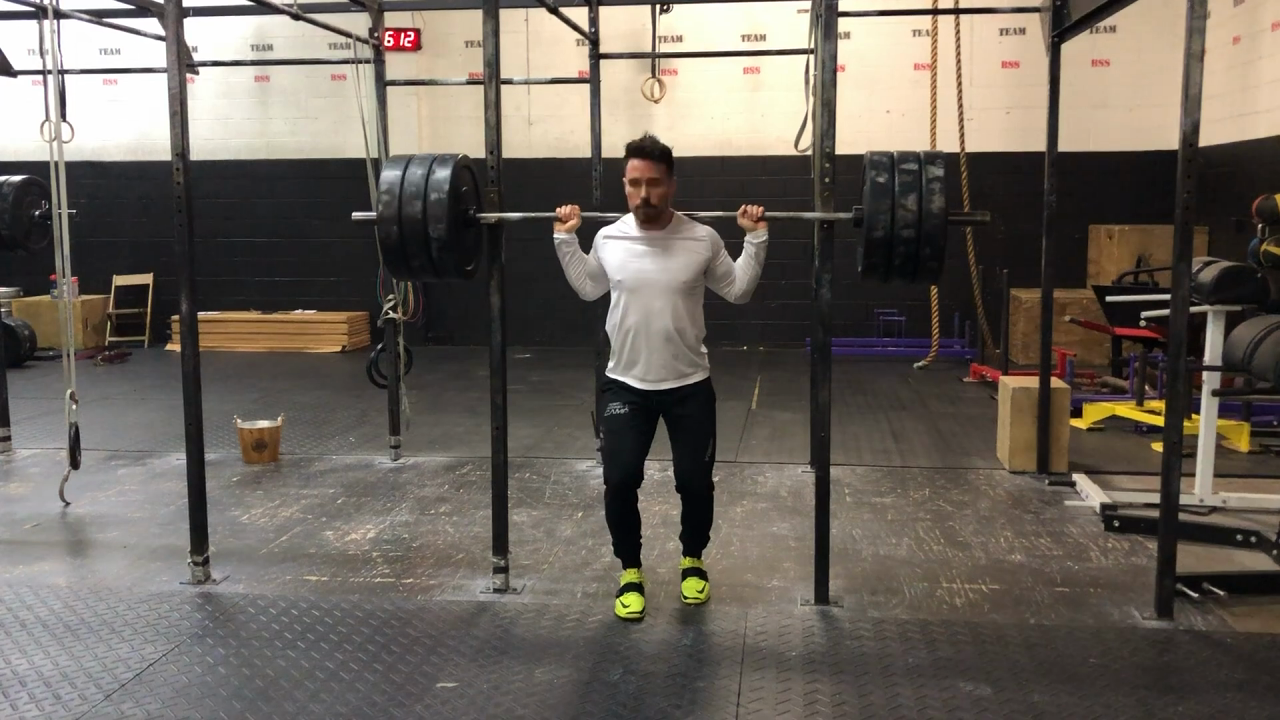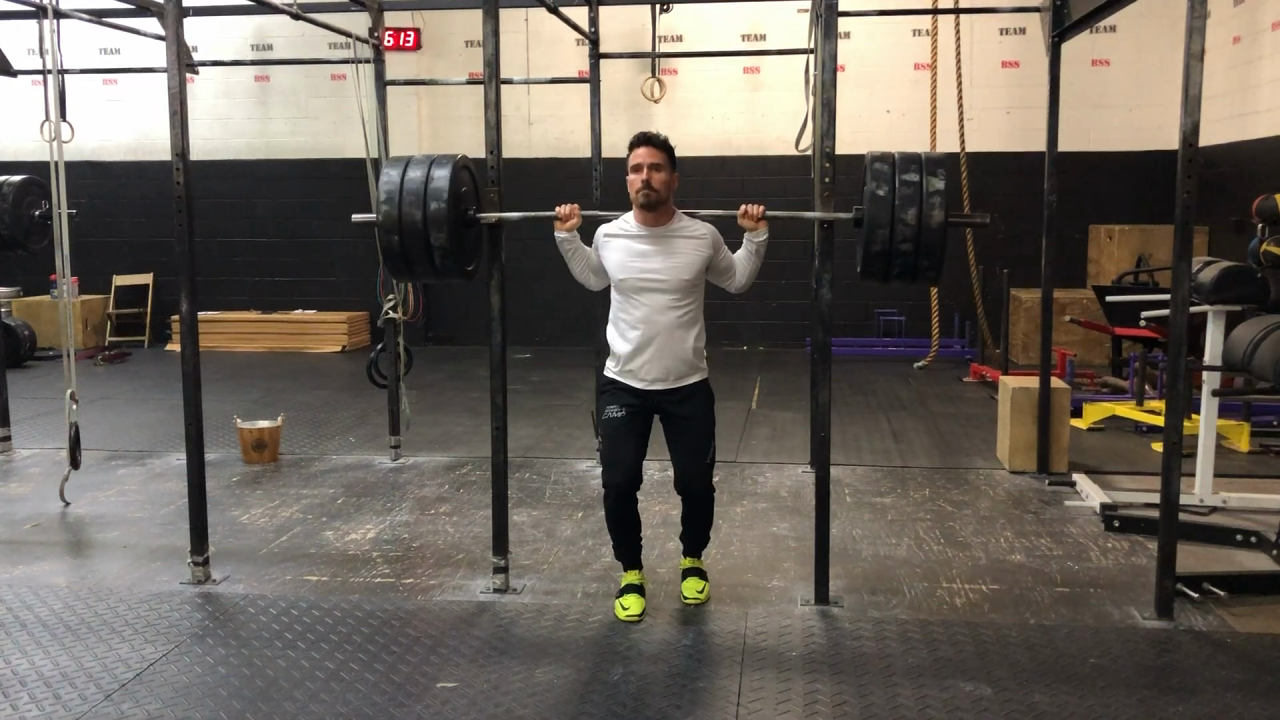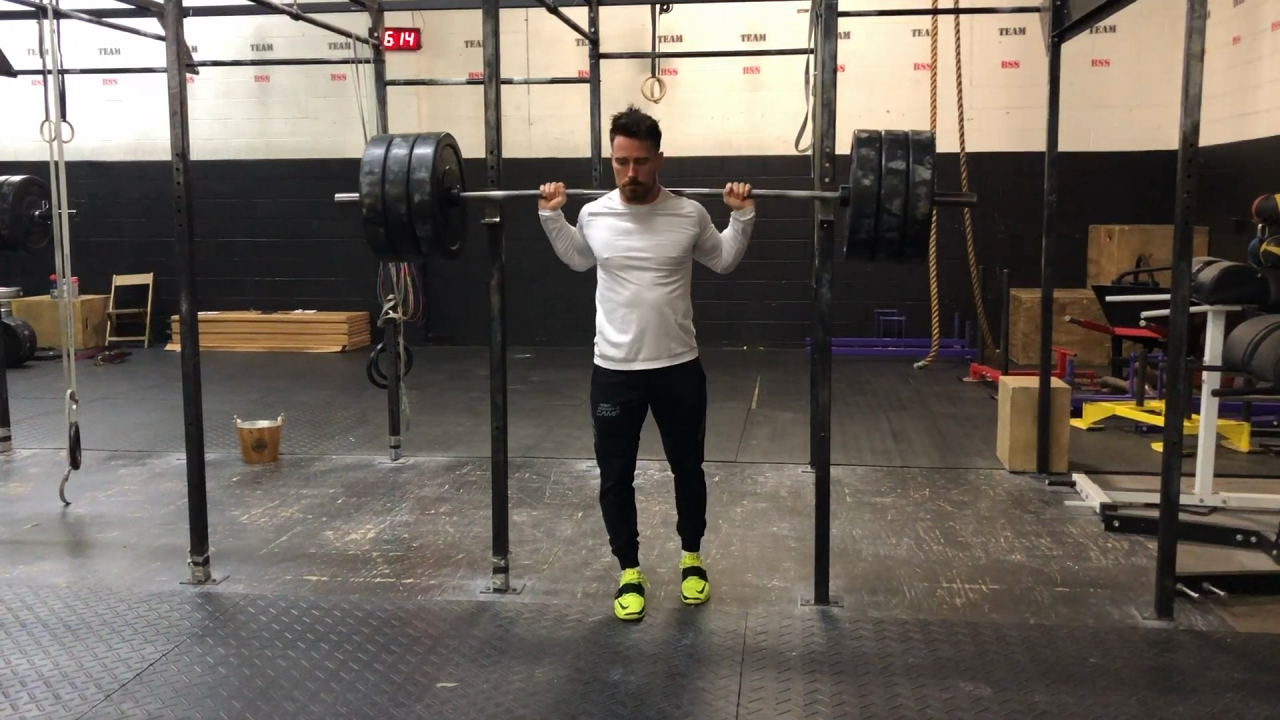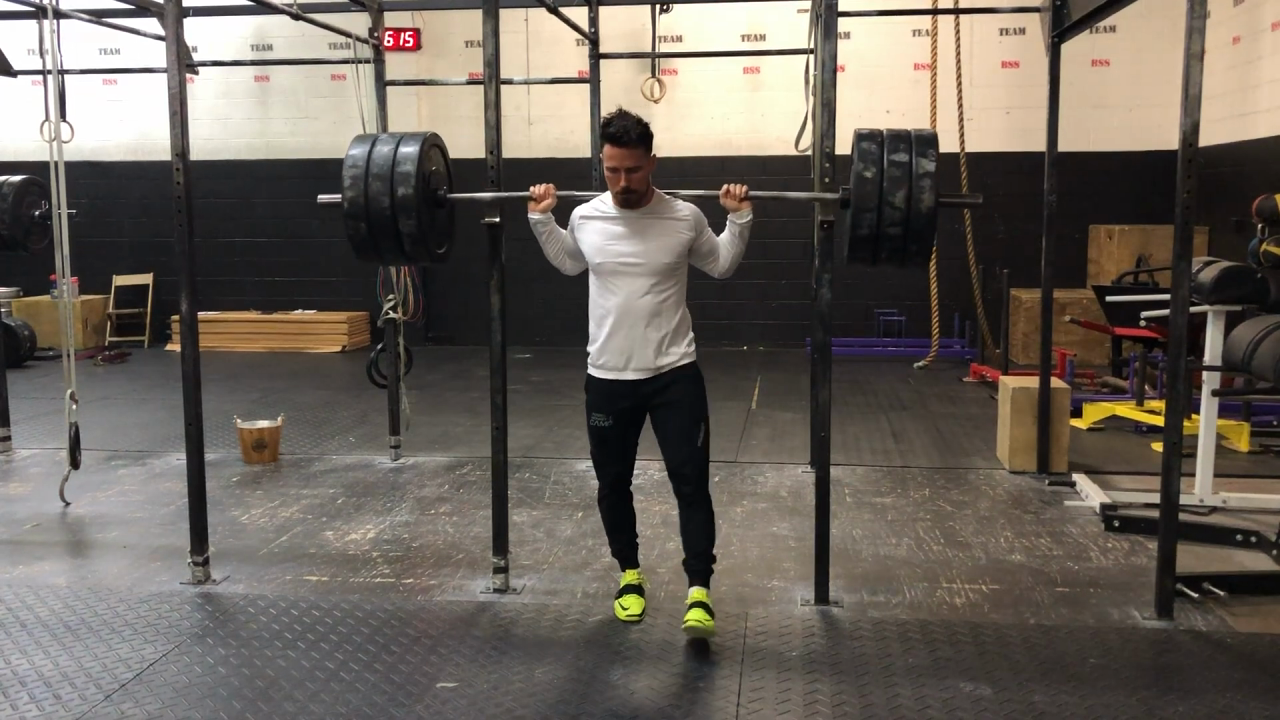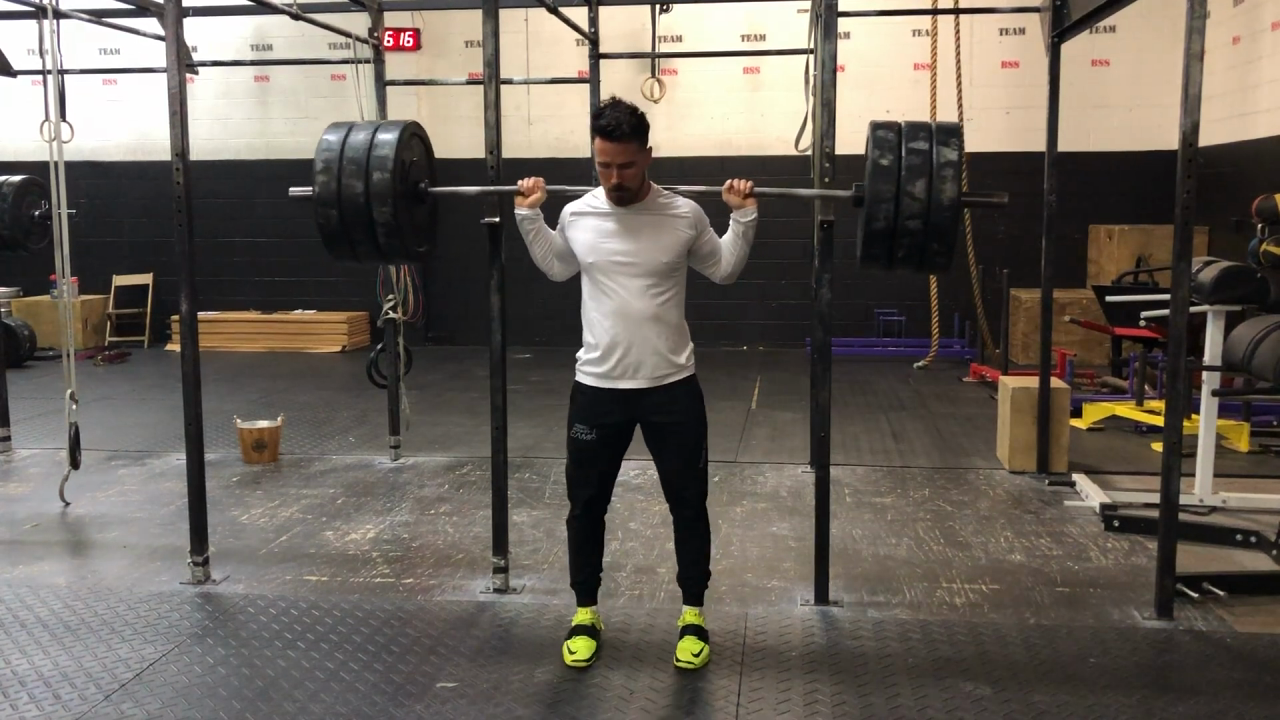
dt=1s
person 1, frame 1
left shoulder: (703, 239)
right shoulder: (607, 239)
left elbow: (738, 290)
right elbow: (587, 288)
left wrist: (756, 238)
right wrist: (565, 238)
left hip: (689, 386)
right hip: (625, 385)
left knee: (695, 483)
right knee: (619, 481)
left ankle: (693, 560)
right ankle: (630, 573)
person 1, frame 2
left shoulder: (703, 237)
right shoulder: (607, 235)
left elbow: (737, 281)
left wrist: (755, 236)
right wrist: (566, 237)
left hip: (687, 385)
right hip: (622, 384)
left knee: (696, 485)
right knee: (618, 484)
left ankle: (692, 560)
right ankle: (631, 572)
person 1, frame 3
left shoulder: (690, 214)
right shoulder: (593, 214)
left elbow: (723, 260)
right elbow: (577, 258)
left wrist: (742, 215)
right wrist: (551, 215)
left hip: (678, 367)
right hip: (614, 370)
left knee: (687, 468)
right knee: (615, 476)
left ankle: (691, 558)
right ankle: (629, 572)
person 1, frame 4
left shoulder: (685, 217)
right shoulder: (584, 216)
left elbow: (721, 265)
right elbow: (569, 263)
left wrist: (739, 217)
right wrist: (541, 218)
left hip: (674, 372)
right hip: (608, 376)
left knee: (691, 481)
right knee: (613, 483)
left ankle: (698, 595)
right ankle: (630, 574)
person 1, frame 5
left shoulder: (685, 215)
right shoulder: (575, 214)
left elbow: (724, 270)
right elbow: (557, 267)
left wrist: (744, 216)
right wrist: (528, 215)
left hip: (671, 386)
right hip: (597, 386)
left knee: (688, 504)
right knee: (586, 505)
left ankle: (693, 614)
right ankle: (585, 613)
